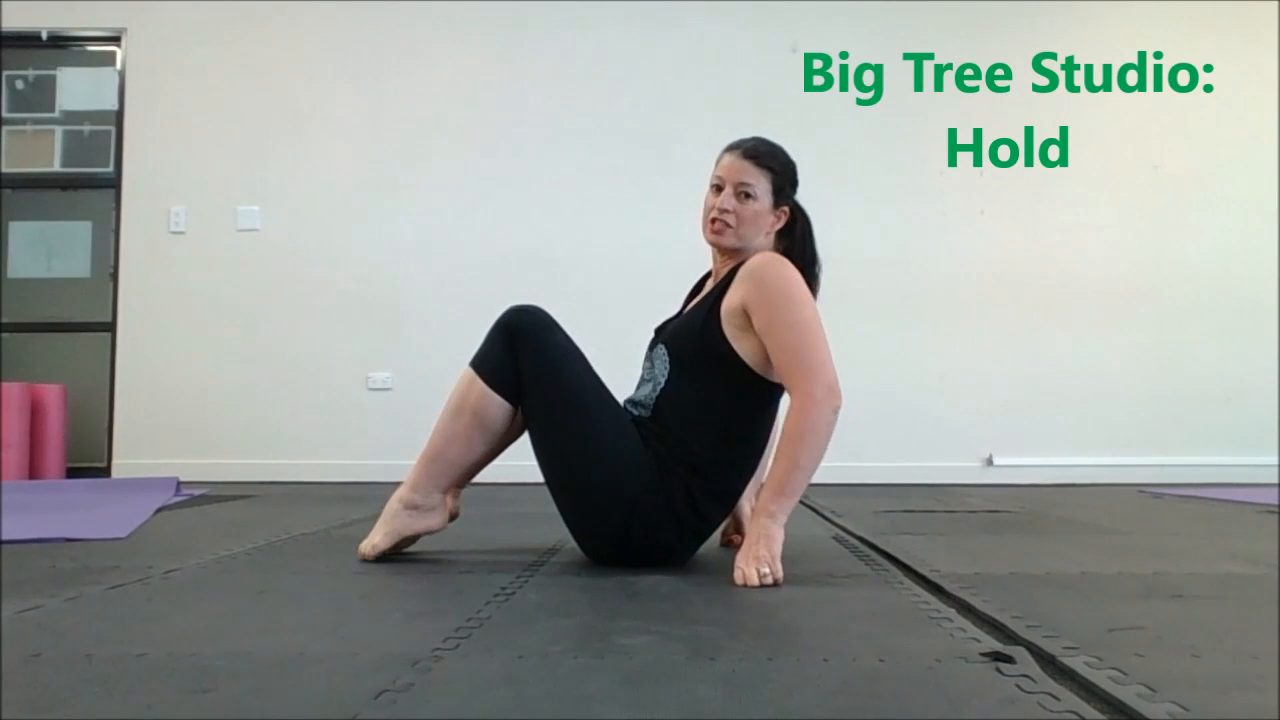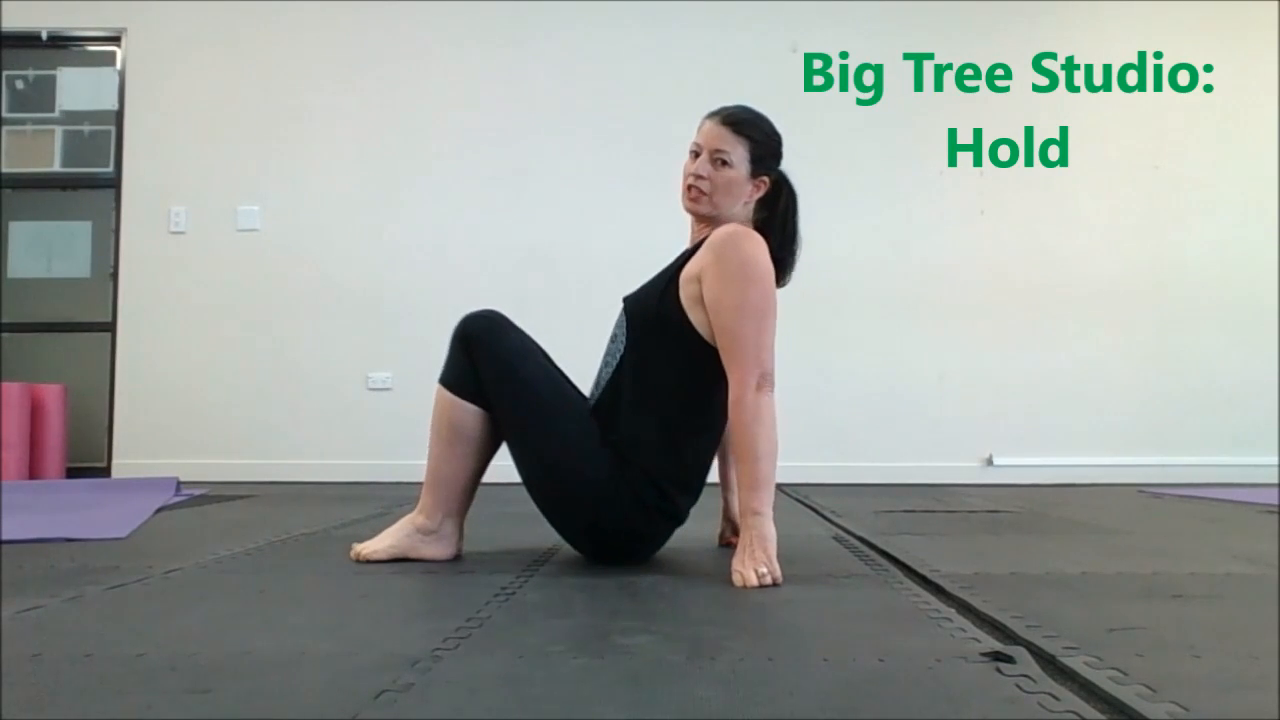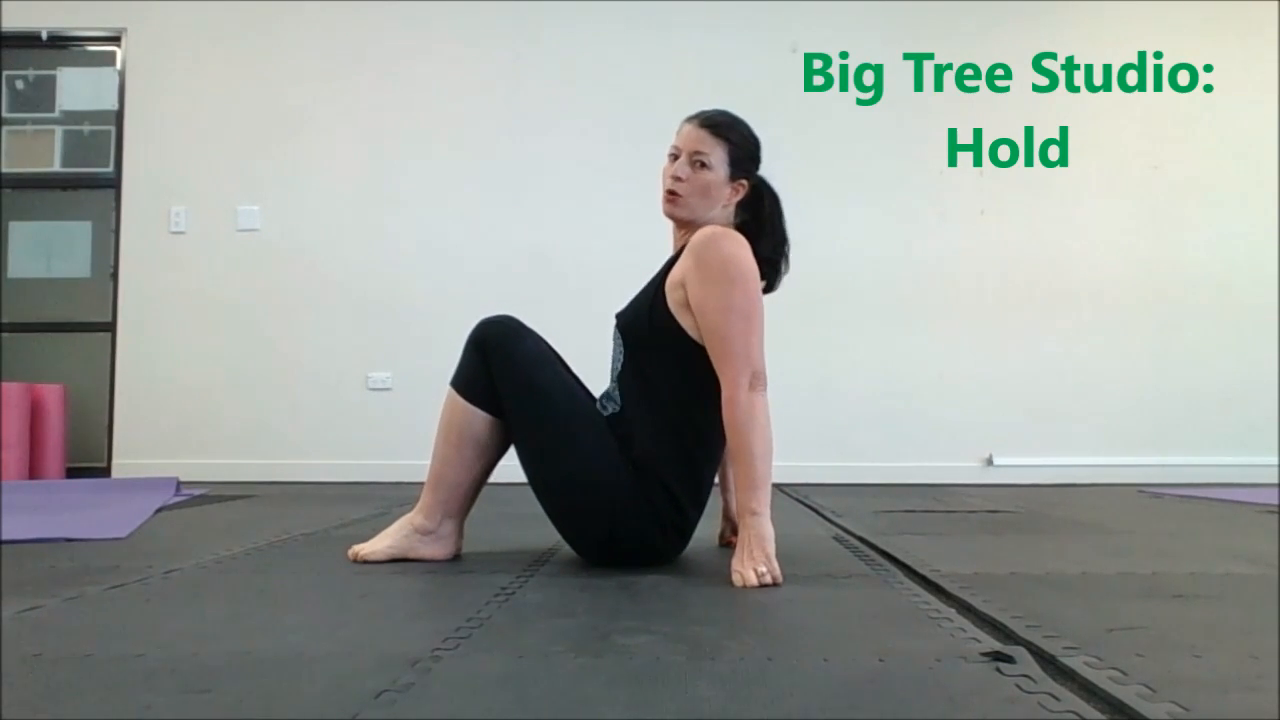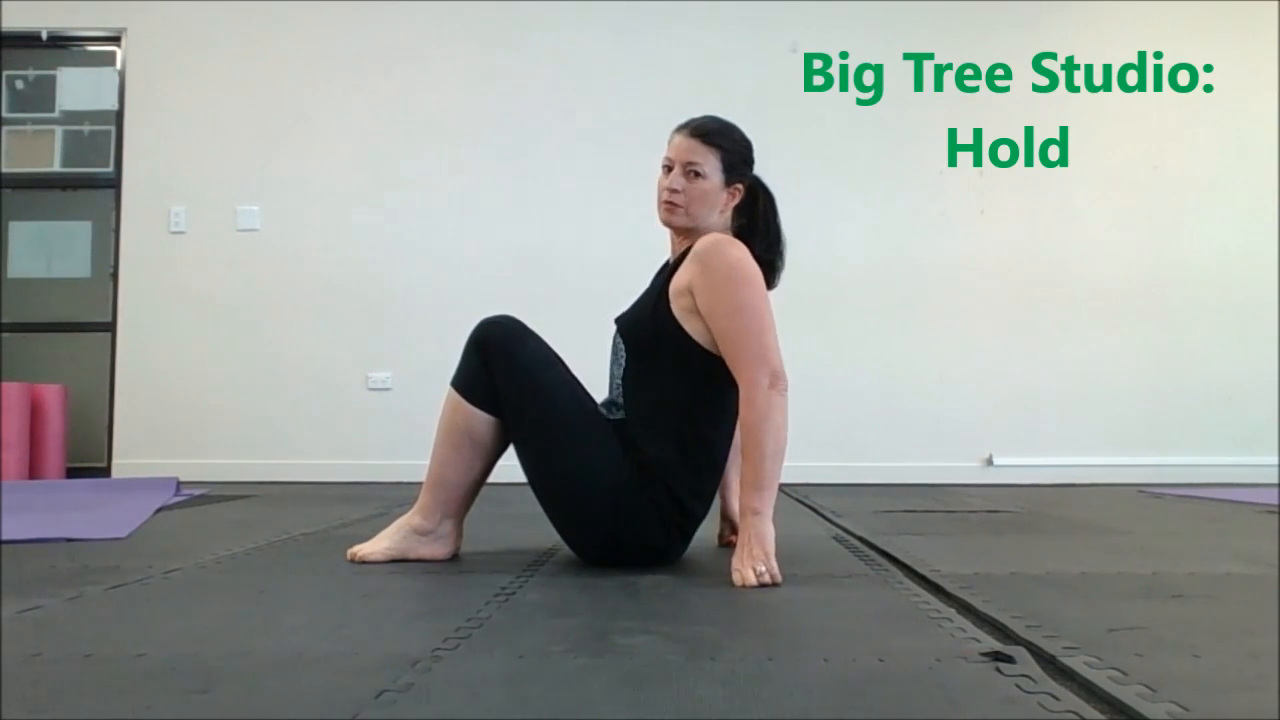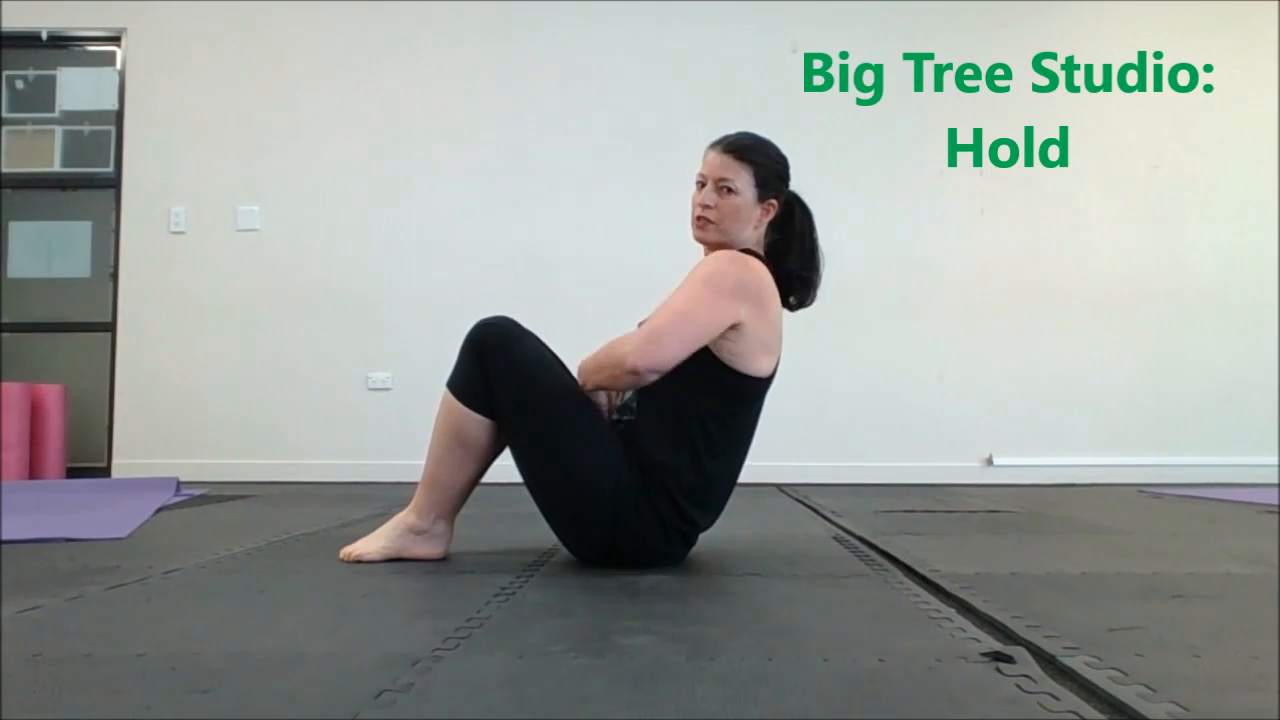
dt=0.7s
person 1, frame 1
left shoulder: (769, 277)
right shoulder: (716, 283)
left elbow: (820, 397)
right elbow: (745, 400)
left wrist: (768, 522)
right wrist: (738, 503)
left hip: (649, 515)
right hip: (641, 508)
left knee: (524, 331)
right knee: (528, 340)
left ankle: (421, 502)
right ankle: (435, 491)
person 1, frame 2
left shoulder: (736, 249)
right shoulder: (706, 254)
left elbow: (753, 386)
right elbow: (715, 390)
left wrist: (758, 525)
right wrist: (733, 508)
left hip: (619, 506)
right hip: (624, 497)
left knee: (482, 336)
right knee: (491, 342)
left ankle: (434, 528)
right ankle: (438, 522)
person 1, frame 3
left shoulder: (717, 249)
right shoulder: (692, 261)
left elbow: (747, 386)
right elbow: (712, 396)
left wrist: (756, 522)
right wrist: (734, 509)
left hip: (632, 515)
right hip: (633, 504)
left knee: (498, 344)
right knee: (502, 347)
left ankle: (432, 528)
right ankle: (439, 523)
person 1, frame 4
left shoulder: (719, 257)
right shoulder: (687, 265)
left elbow: (766, 384)
right elbow: (720, 394)
left wrist: (757, 522)
right wrist: (732, 507)
left hip: (635, 515)
right hip: (639, 506)
left knee: (498, 344)
right knee: (503, 352)
left ankle: (430, 527)
right ankle: (437, 522)
person 1, frame 5
left shoulder: (738, 274)
right shoulder: (725, 282)
left elbow: (637, 356)
right elbow: (650, 364)
left wrist: (589, 378)
right wrist: (601, 383)
left hip: (637, 518)
right hip: (643, 511)
left knee: (495, 345)
right knee: (506, 358)
left ankle: (424, 526)
right ankle: (430, 520)
